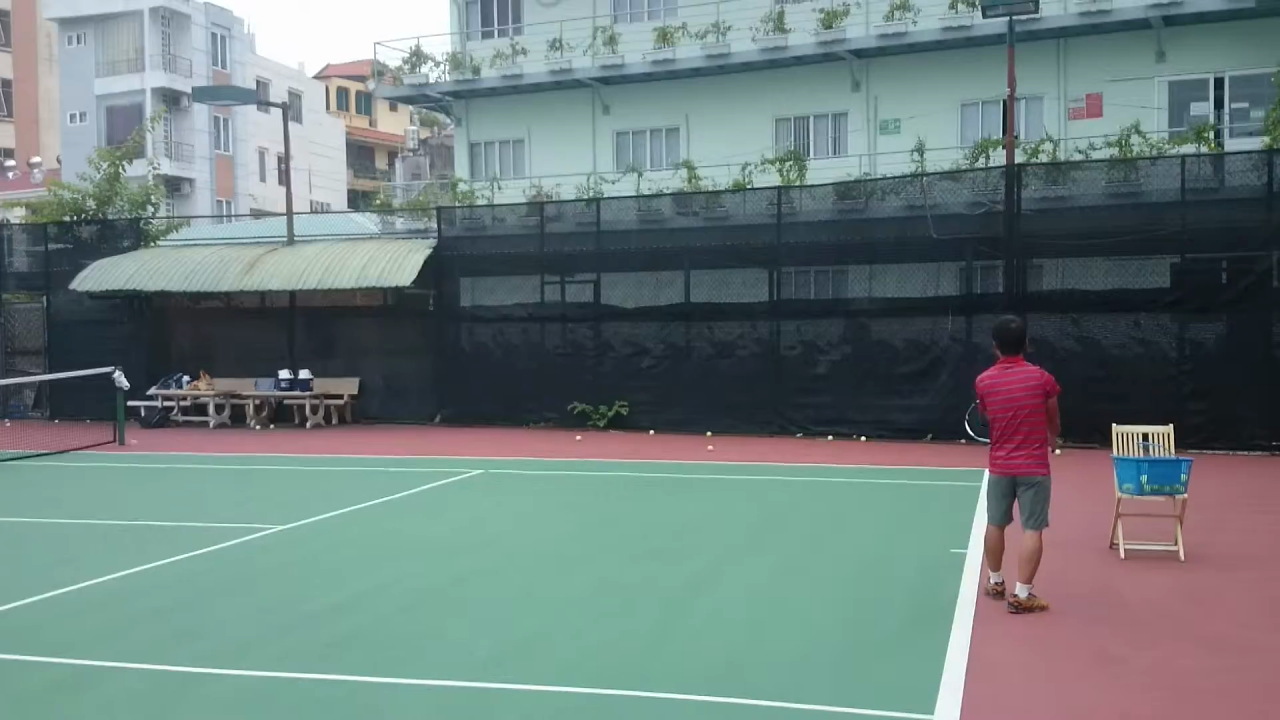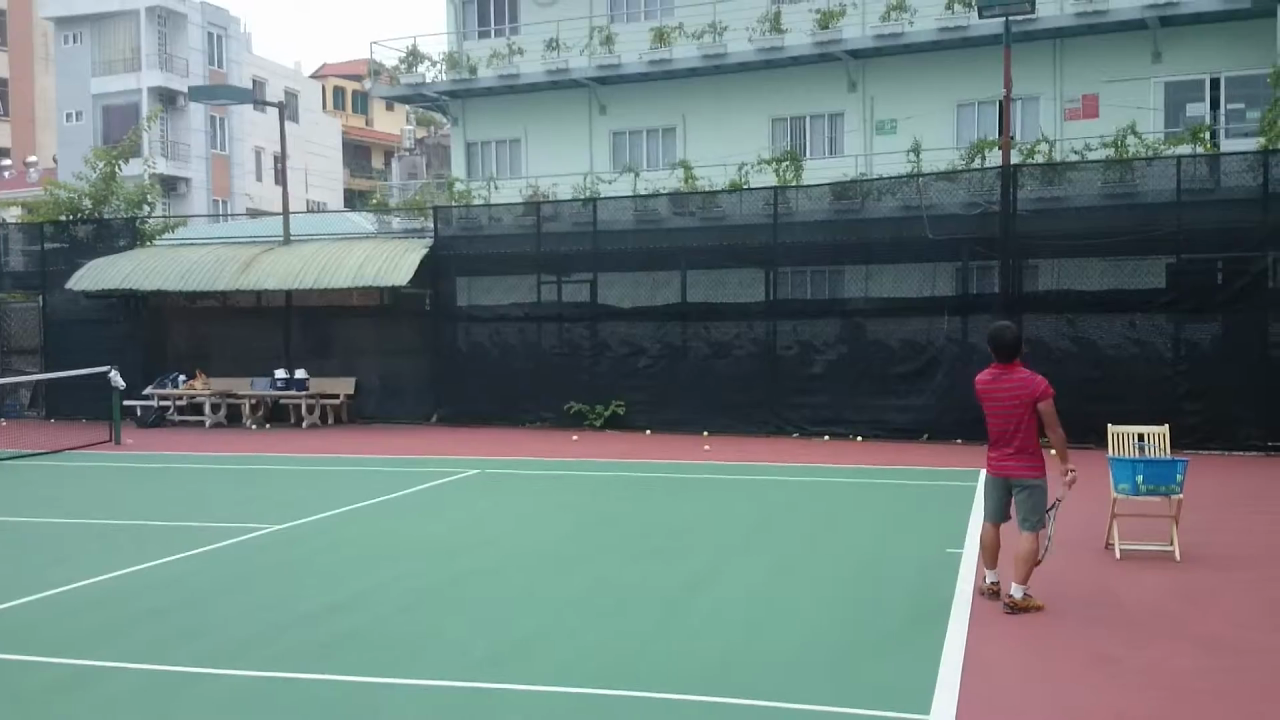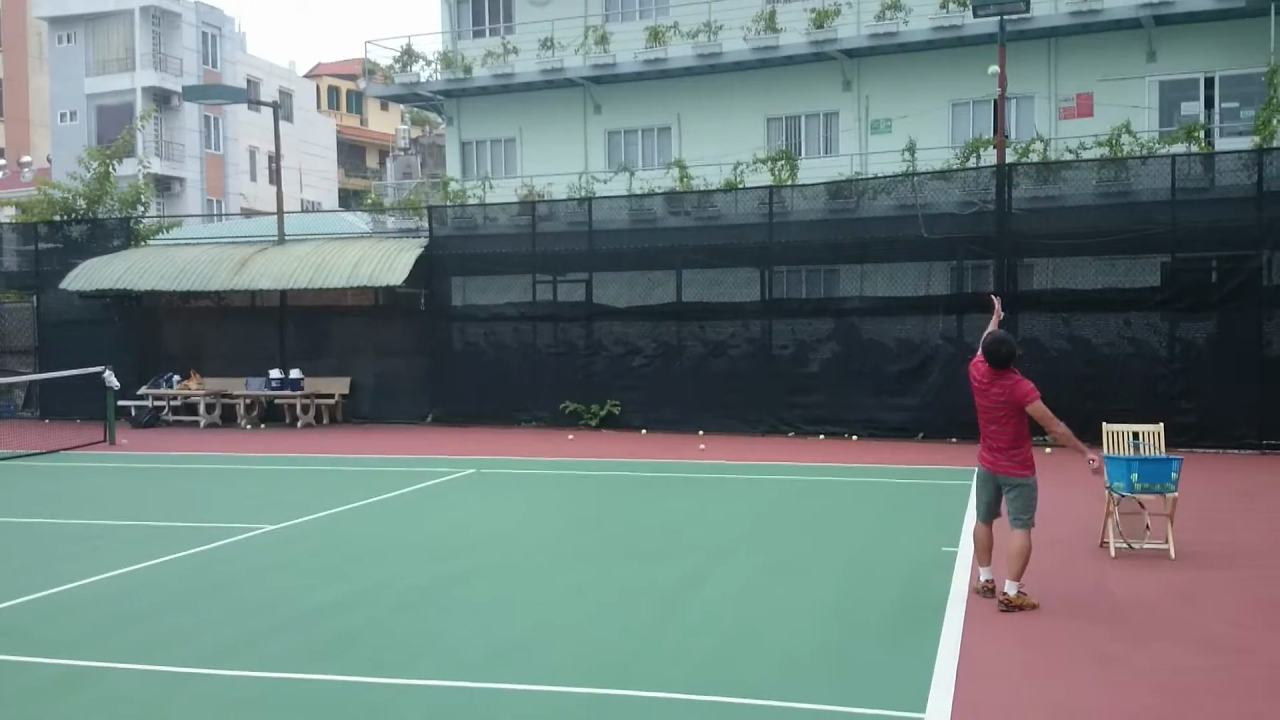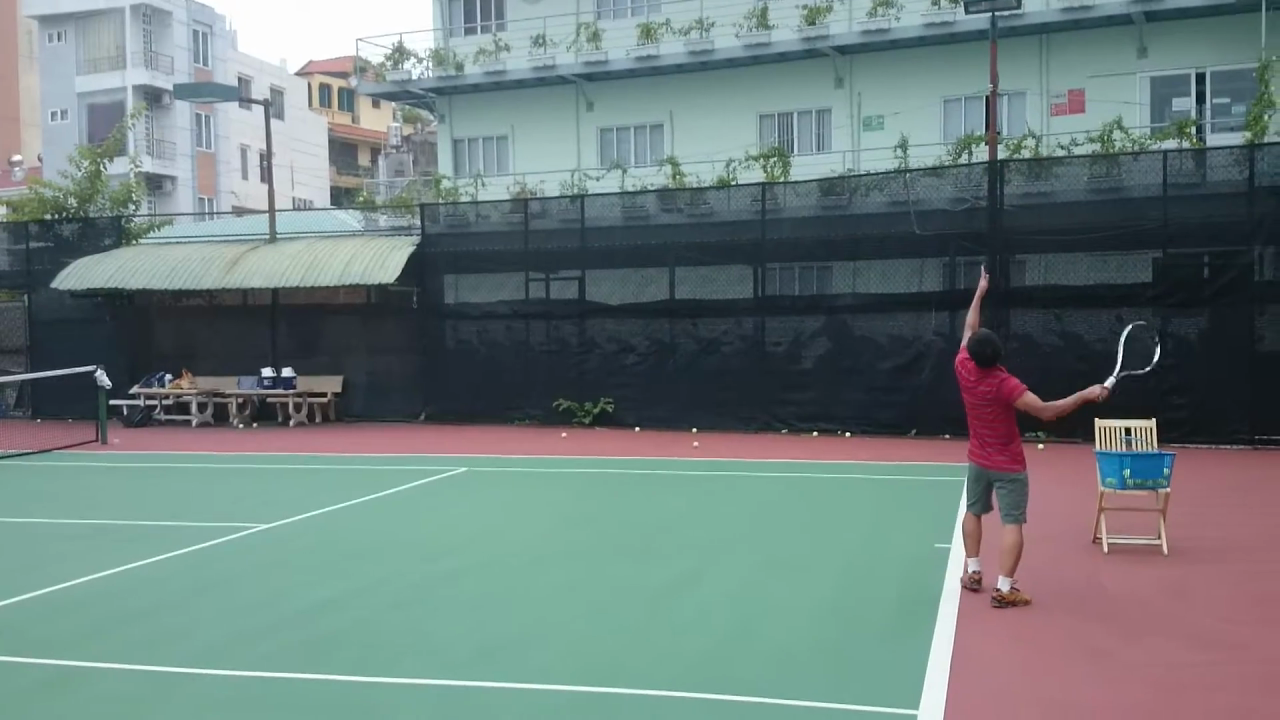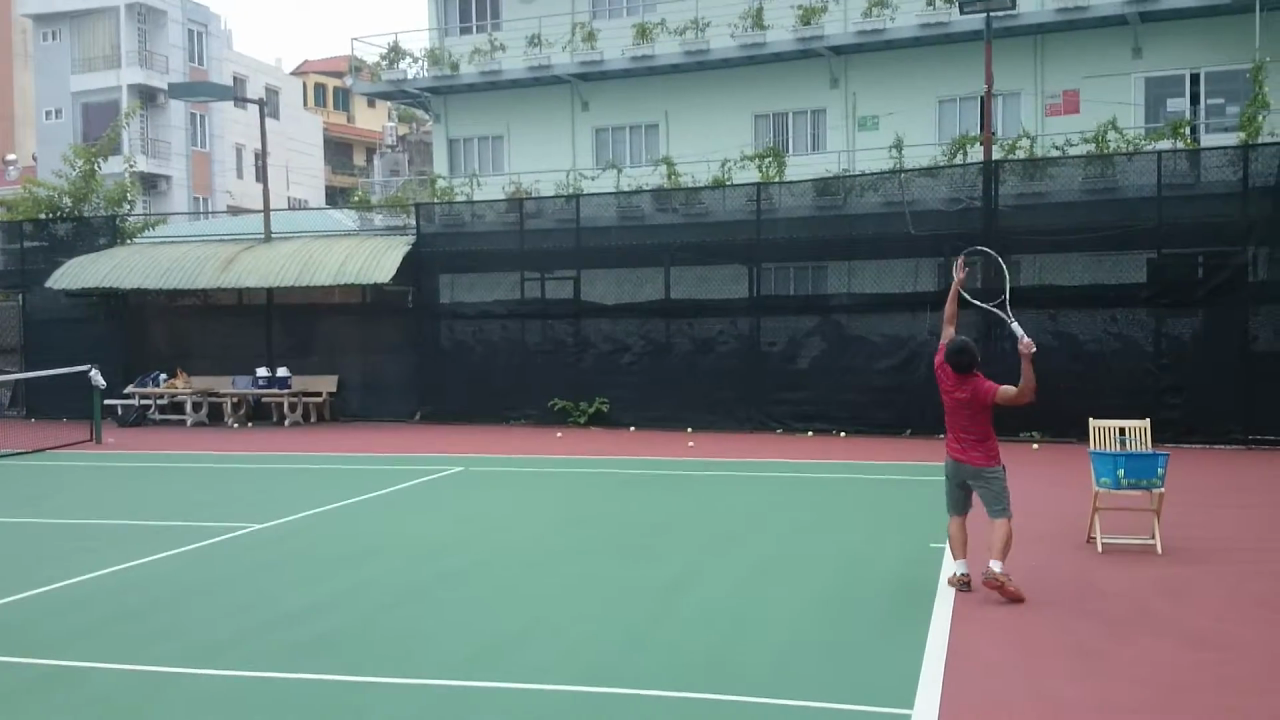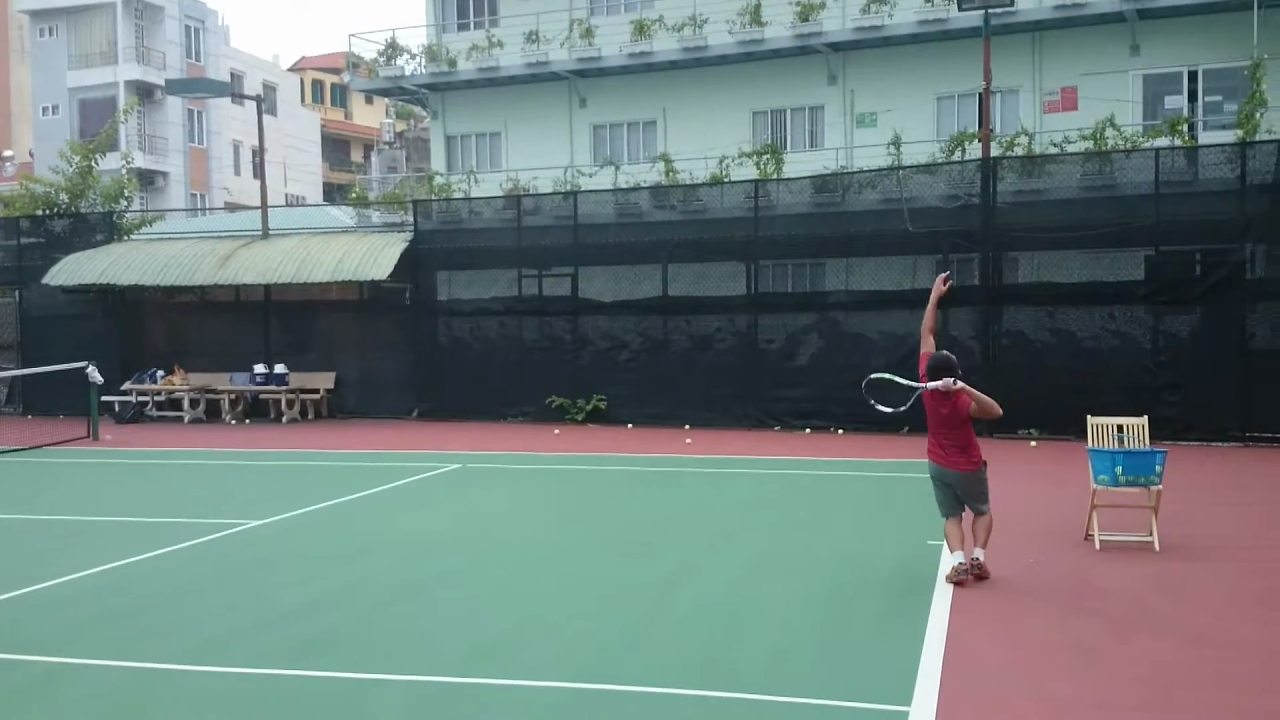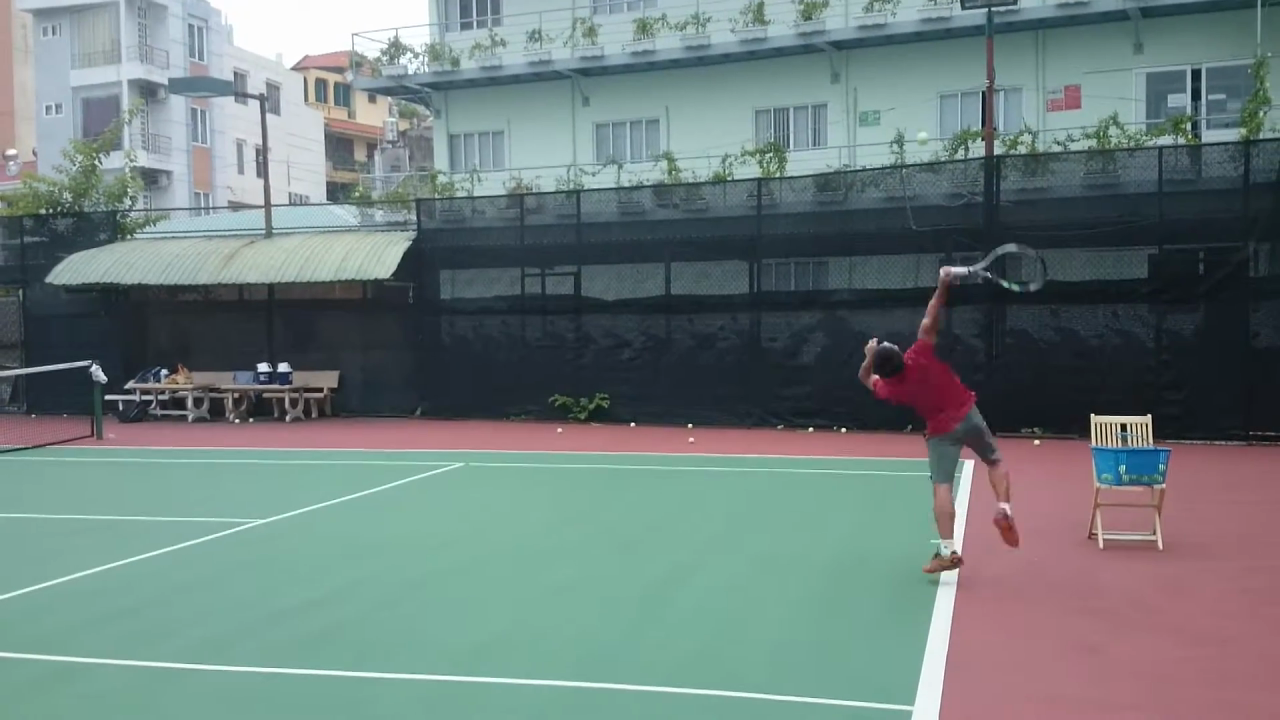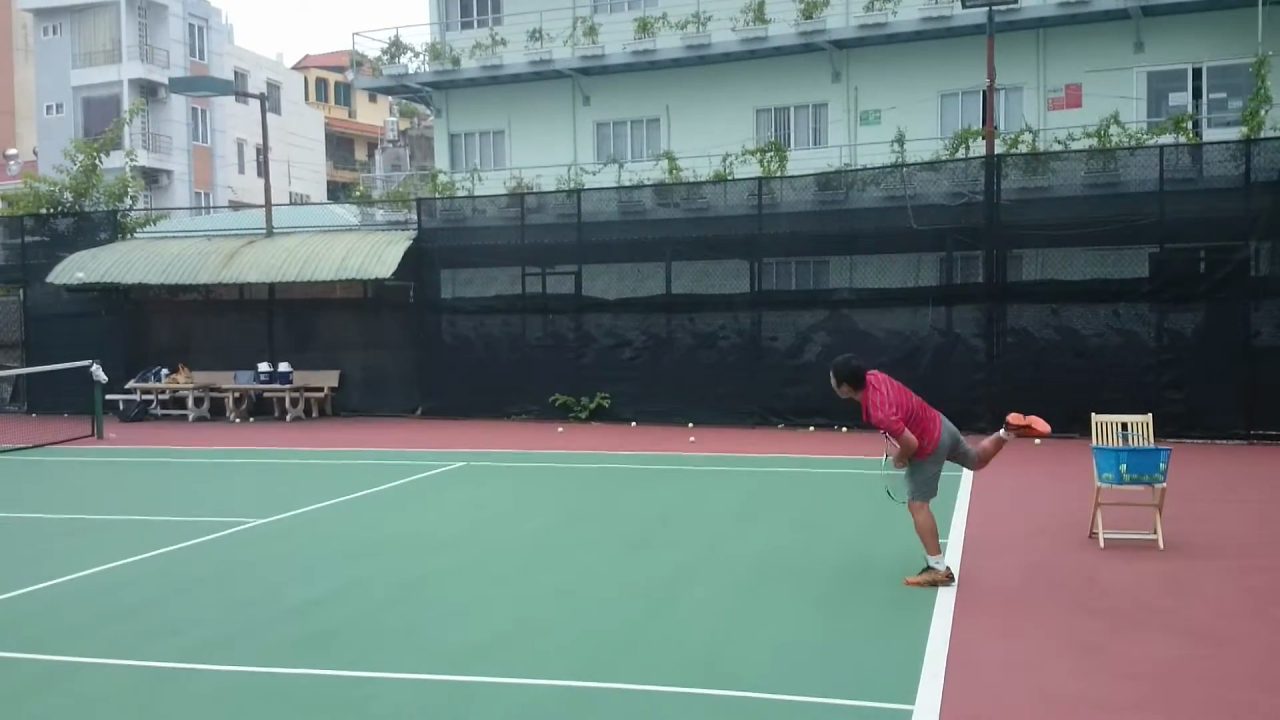
dt=0.3s
person 1, frame 1
left shoulder: (984, 381)
right shoulder: (1042, 378)
right elbow: (1054, 425)
right wrist: (1047, 441)
left hip: (1000, 467)
right hip: (1034, 467)
left knee: (995, 525)
right knee: (1032, 530)
left ankle: (995, 583)
right ankle: (1021, 595)
person 1, frame 2
left shoulder: (982, 381)
right shoulder: (1035, 384)
right elbow: (1054, 429)
right wrist: (1066, 463)
left hip: (996, 468)
right hip: (1028, 471)
left knee: (992, 523)
right knee: (1028, 531)
left ankle: (991, 582)
right ankle: (1017, 595)
person 1, frame 3
left shoulder: (977, 372)
right shoulder: (1021, 388)
left elbow: (986, 343)
right elbow: (1054, 427)
left wrist: (996, 316)
right wrist: (1086, 453)
left hip: (987, 465)
right hip: (1018, 470)
left knee: (984, 521)
right knee: (1020, 529)
left ankle: (985, 580)
right ankle: (1011, 593)
person 1, frame 4
left shoulder: (963, 370)
right shoulder: (1006, 386)
left elbow: (969, 329)
right elbow: (1047, 411)
left wrist: (980, 292)
right wrist: (1087, 394)
left hip: (978, 462)
right hip: (1009, 466)
left knee: (973, 513)
right knee: (1012, 523)
left ankle: (973, 572)
right ankle: (1004, 588)
person 1, frame 5
left shoulder: (943, 372)
right shoulder: (982, 389)
left elbow: (948, 325)
right elbow: (1025, 395)
left wrist: (956, 284)
right wrist: (1026, 359)
left hip: (955, 461)
right hip: (985, 464)
left knee: (957, 516)
right knee: (1001, 519)
left ankle: (961, 573)
right ankle: (996, 571)
person 1, frame 6
left shoulder: (929, 379)
right shoulder: (961, 401)
left elbow: (927, 335)
right elbow: (996, 412)
left wrist: (935, 295)
right wrist: (966, 391)
left hip: (940, 466)
right hip: (968, 467)
left knee: (952, 517)
right knee: (982, 512)
left ankle: (959, 562)
right ankle: (976, 558)
person 1, frame 7
left shoulder: (890, 389)
right shoulder: (917, 358)
left elbow: (866, 379)
right elbow: (928, 321)
left wrist: (869, 357)
right wrist: (942, 286)
left hip: (943, 431)
right hip: (968, 414)
left knee: (942, 490)
right knee: (994, 462)
left ankle: (948, 551)
right ankle: (1003, 511)
person 1, frame 8
left shoulder: (879, 413)
right shoulder: (874, 377)
left elbow: (911, 444)
left wrist: (902, 459)
left hip: (929, 447)
right hip: (942, 426)
left knee: (918, 505)
right knee: (976, 458)
left ankle: (938, 568)
right ankle: (1010, 429)
